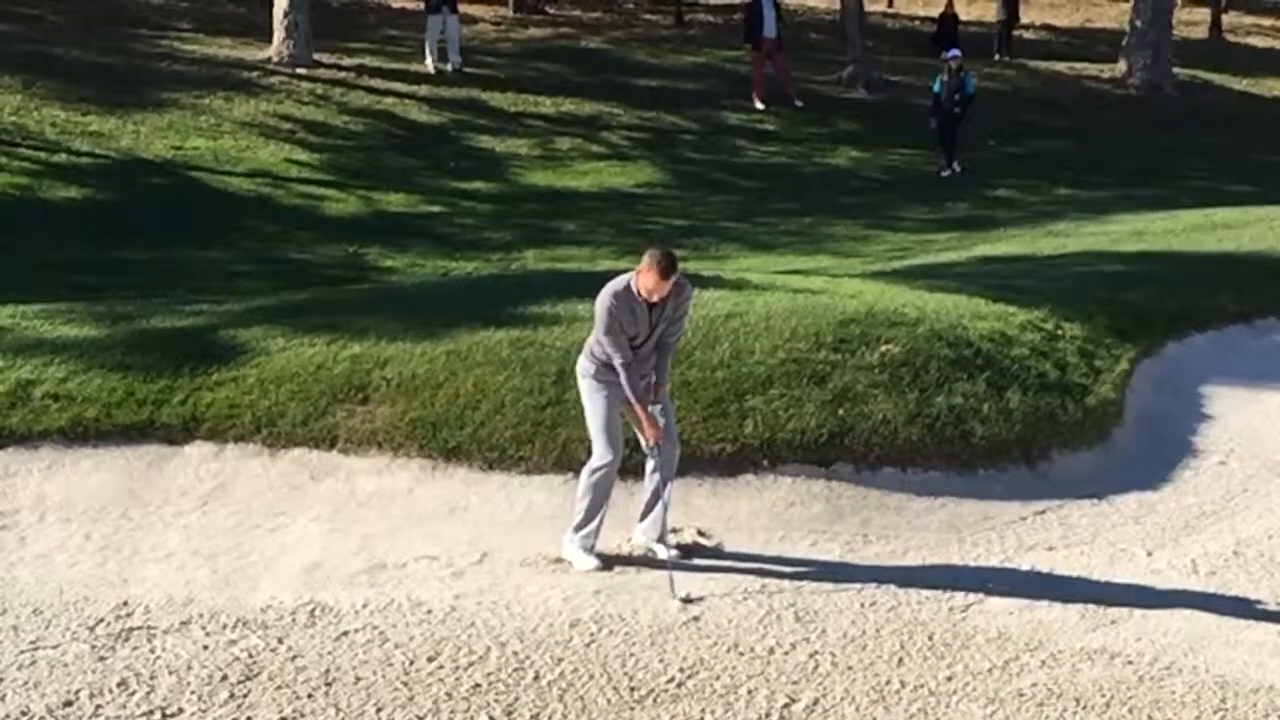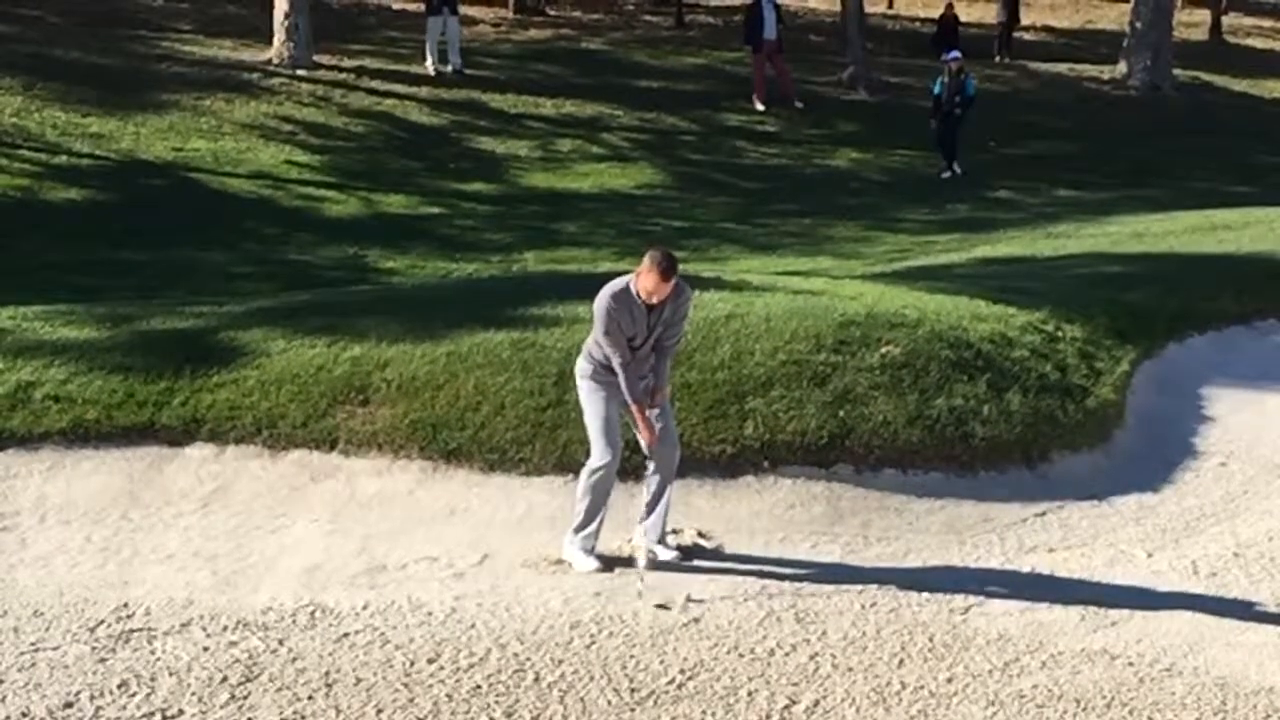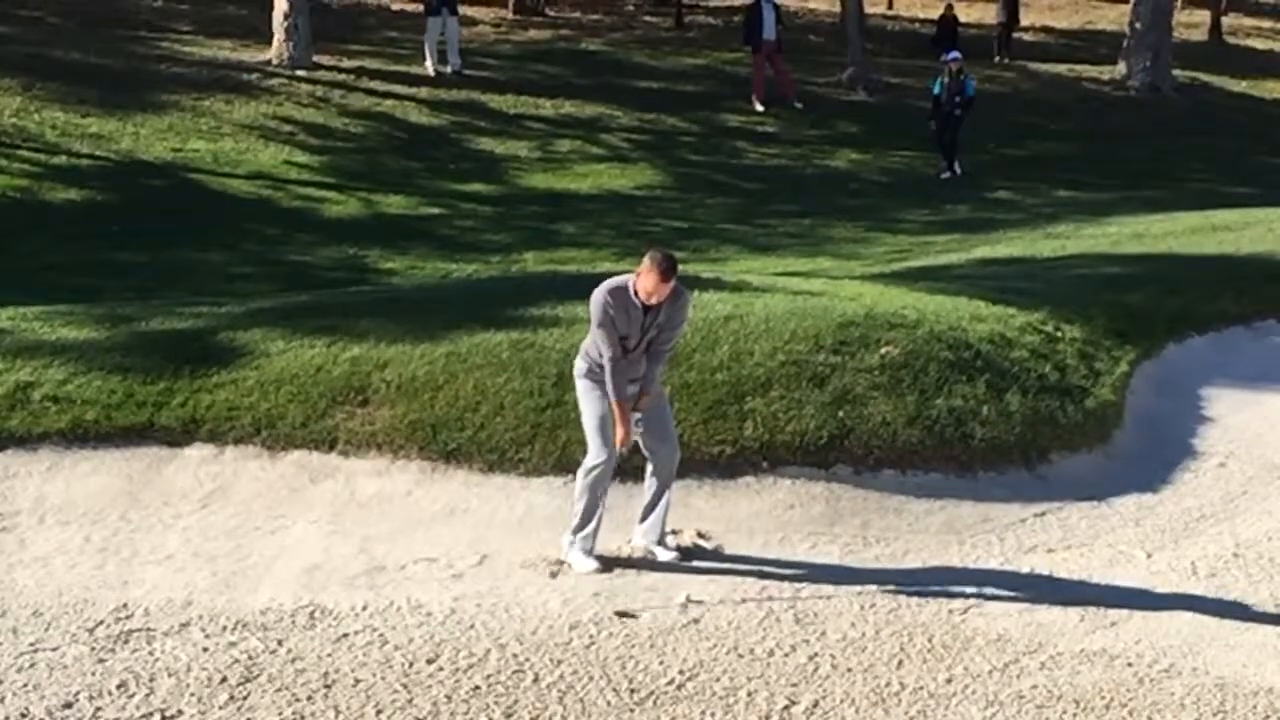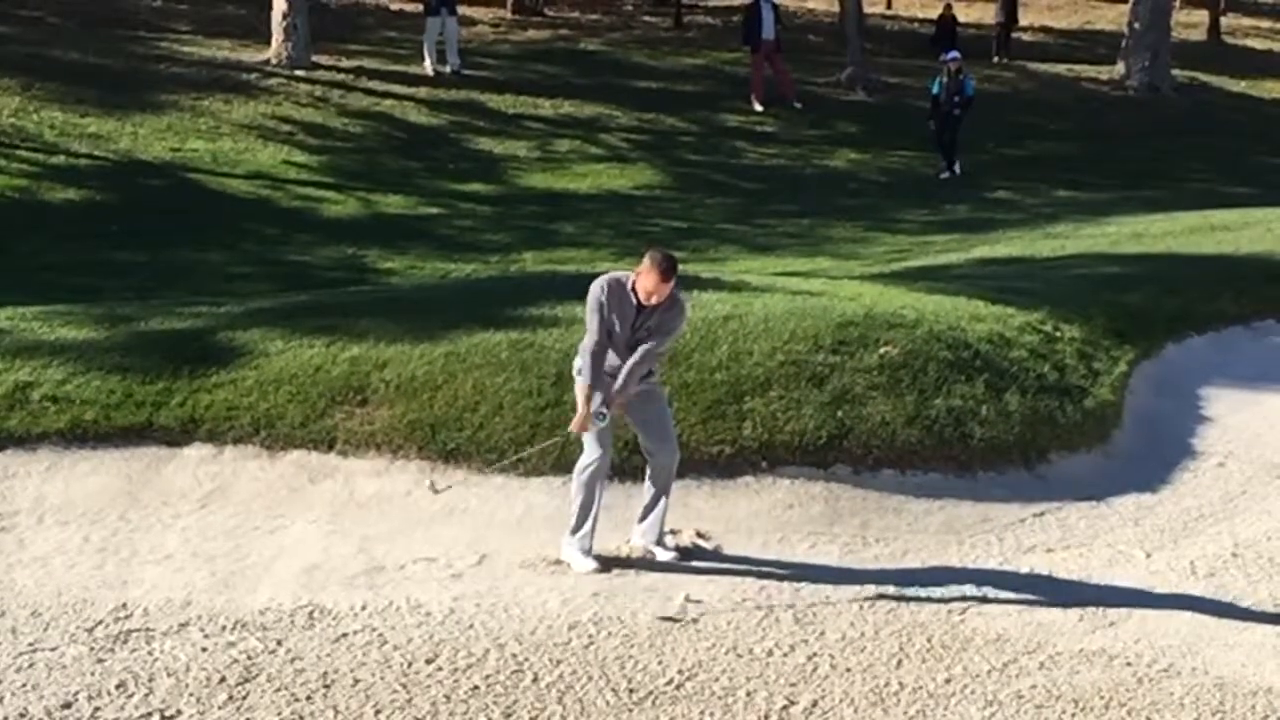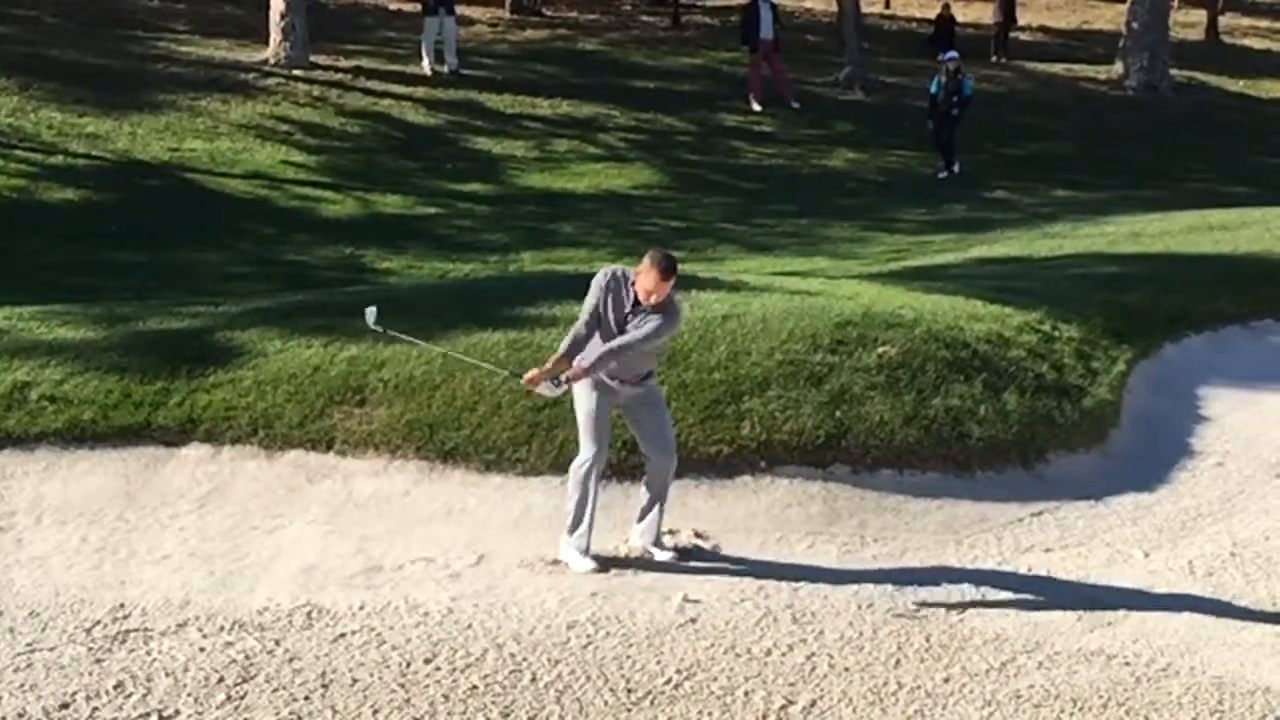
dt=0.4s
person 1, frame 1
left shoulder: (682, 291)
right shoulder: (611, 300)
left elbow: (667, 344)
right elbow: (622, 362)
left wrist: (659, 393)
right wrist: (643, 415)
left hip: (645, 373)
right hip: (602, 374)
left knee: (667, 447)
right knee: (607, 455)
left ankle: (649, 532)
right ankle: (577, 541)
person 1, frame 2
left shoulder: (681, 295)
right shoulder: (609, 301)
left elbow: (666, 349)
right elbow: (620, 363)
left wrist: (657, 398)
right wrist: (639, 418)
left hip: (643, 376)
right hip: (600, 376)
left knee: (667, 449)
right knee: (606, 456)
left ankle: (650, 534)
right ankle: (578, 543)
person 1, frame 3
left shoulder: (679, 302)
right shoulder: (606, 297)
left elbow: (658, 355)
right elbow: (610, 361)
left wrist: (641, 406)
right wrist: (620, 418)
left hip: (641, 379)
right hip: (596, 376)
left knee: (666, 451)
right knee: (602, 455)
left ankle: (649, 535)
right ankle: (577, 544)
person 1, frame 4
left shoulder: (675, 309)
right shoulder: (605, 289)
left elbow: (643, 356)
right elbow: (596, 348)
left wrist: (612, 404)
right wrist: (584, 405)
left hip: (640, 381)
right hip: (596, 376)
left knee: (666, 453)
right knee: (597, 454)
left ankle: (647, 534)
right ankle: (575, 544)
person 1, frame 5
left shoulder: (669, 315)
right shoulder: (609, 279)
left elbow: (622, 348)
right elbow: (584, 328)
left wrist: (574, 375)
right wrist: (552, 365)
left hip: (639, 384)
right hip: (595, 379)
left knee: (664, 457)
right knee: (593, 454)
left ankle: (646, 534)
right ankle: (573, 544)
